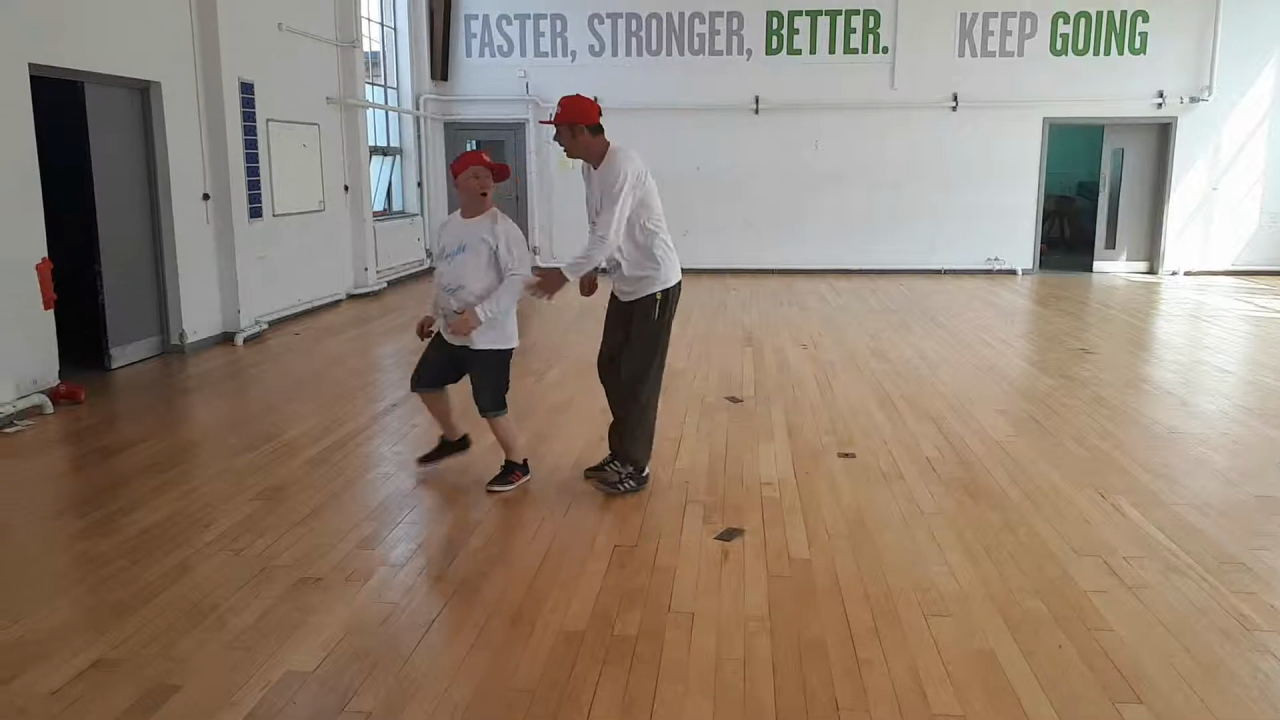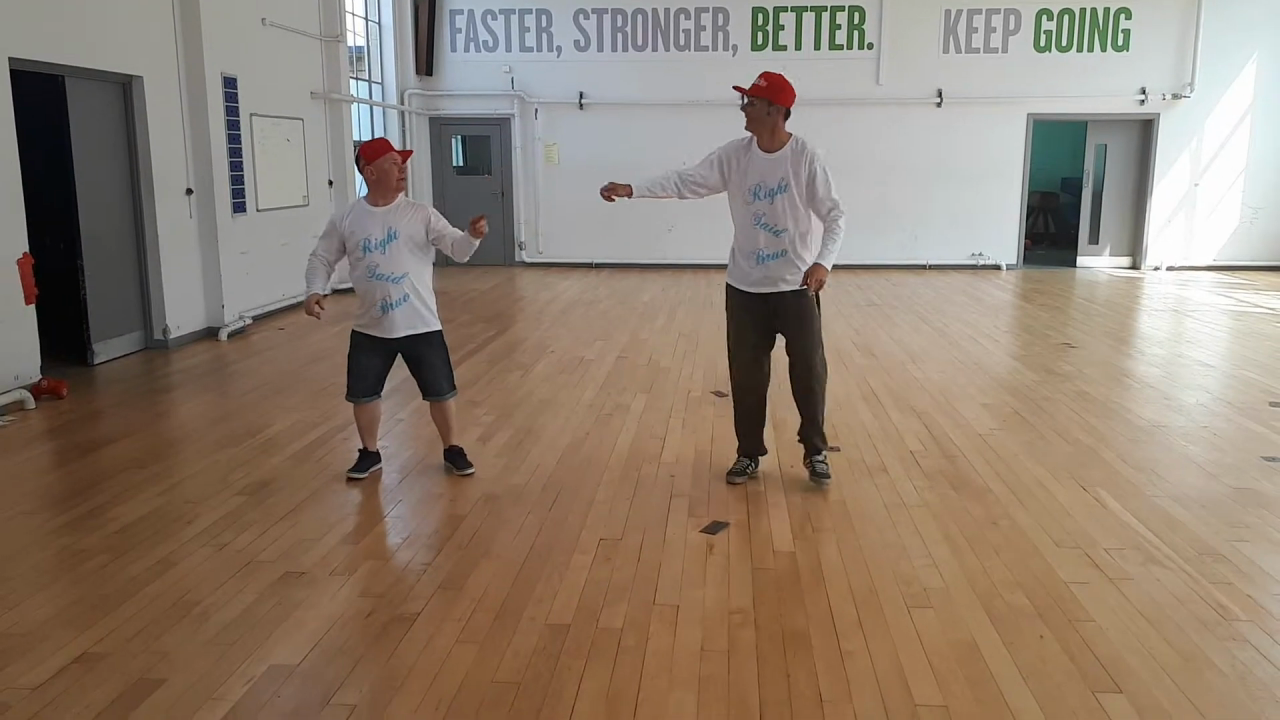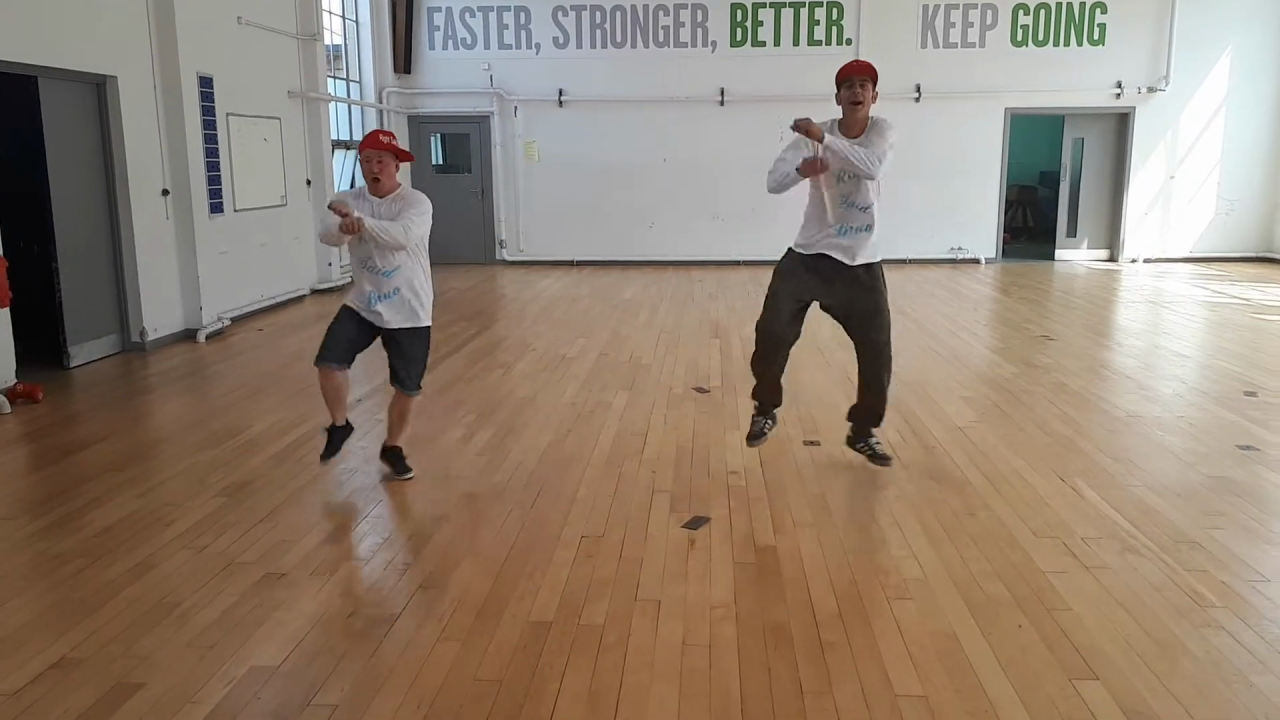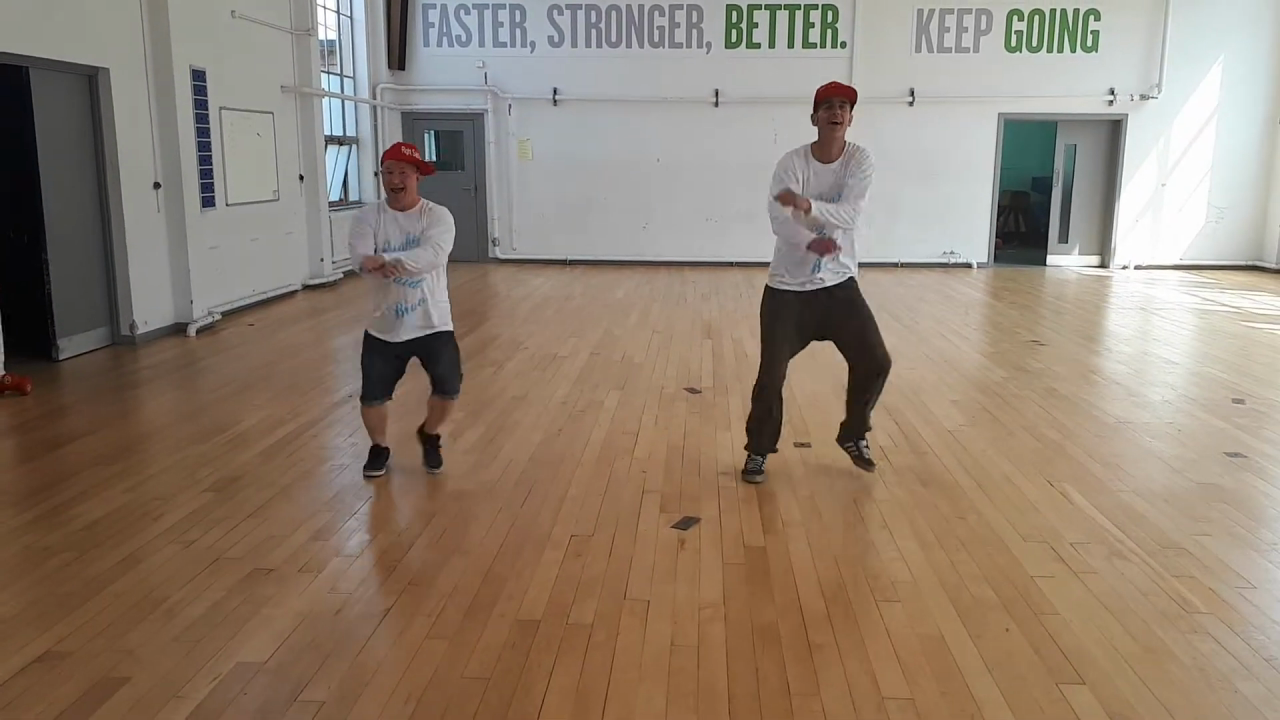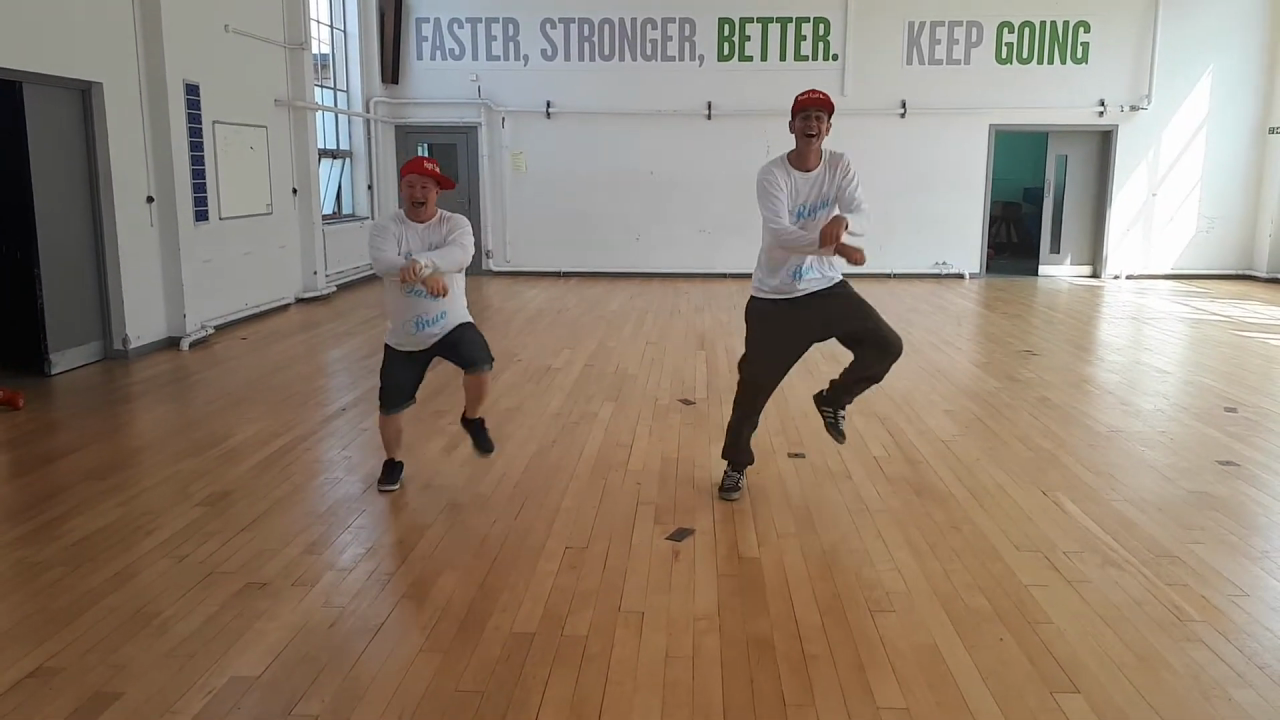
dt=1s
person 1, frame 1
left shoulder: (621, 168)
right shoulder: (590, 168)
left elbow: (608, 233)
left wrist: (565, 274)
right wrist: (591, 270)
left hip: (653, 286)
right hip: (625, 288)
left knee: (638, 377)
right knee: (611, 369)
left ankle: (635, 466)
right ankle: (623, 454)
person 1, frame 2
left shoulder: (806, 157)
right shoulder: (733, 154)
left elbow: (834, 215)
right elbow: (685, 182)
left wrist: (823, 261)
right wrist: (631, 190)
left hip: (795, 285)
right hip: (744, 285)
left knee: (809, 369)
right knee: (747, 375)
left ankle: (815, 451)
right ankle: (749, 452)
person 1, frame 3
left shoulder: (883, 130)
right shoulder: (809, 136)
left elbow: (871, 168)
right elbow: (774, 181)
left wrist: (824, 138)
right wrist: (805, 168)
left hip: (861, 262)
right hip: (809, 255)
left knee: (877, 349)
right knee: (773, 330)
left ankle: (864, 431)
right ankle: (766, 405)
person 1, frame 4
left shoulder: (859, 158)
right shoulder: (790, 163)
left elbow: (850, 215)
right elbow: (779, 221)
left wrist: (807, 206)
right wrist: (811, 242)
left hip: (839, 282)
right hip: (788, 286)
left knee: (876, 361)
right knee: (771, 374)
left ankle: (854, 435)
right ankle: (759, 449)
person 1, frame 5
left shoulder: (840, 165)
right shoulder: (771, 174)
left elbow: (861, 214)
right elbow: (779, 233)
left wrist: (842, 223)
right wrist: (833, 247)
left hip: (829, 288)
right hip: (774, 296)
left knee: (886, 346)
right knee: (754, 383)
left ankle: (833, 400)
right ankle: (736, 464)
person 2, frame 1
left shoulder: (502, 228)
right shoulder: (447, 227)
left elbow: (518, 279)
left wrist: (477, 314)
right wrist: (435, 315)
left hip: (489, 336)
right hip: (451, 332)
left knee: (491, 405)
right knee: (425, 383)
left ankle: (517, 464)
right ankle: (453, 438)
person 2, frame 2
left shoulder: (421, 214)
right shoulder: (345, 220)
left elbow: (458, 250)
right elbow: (321, 259)
left wrist: (473, 235)
right wrist: (315, 291)
left hip: (421, 324)
right hip: (370, 328)
left knee: (440, 392)
right knee: (362, 395)
left ankle: (452, 449)
right ankle: (370, 453)
person 2, frame 3
left shoulder: (417, 203)
right shoulder: (349, 201)
left elbow: (402, 236)
right elbow: (329, 235)
left wrist: (357, 218)
right wrist: (345, 225)
left hip: (409, 310)
right hip: (363, 304)
left knee: (406, 388)
right knee: (329, 365)
left ankle: (393, 448)
right ankle: (339, 426)
person 2, frame 4
left shoulder: (438, 216)
right shoulder: (368, 218)
left elbow: (434, 254)
right elbow: (360, 259)
left wrist: (388, 260)
right wrist: (377, 264)
left hip: (432, 323)
right hip: (385, 326)
left knee: (448, 390)
right knee: (373, 398)
left ankle: (430, 434)
right ankle: (380, 448)
person 2, frame 5
left shoulder: (456, 224)
right shoulder: (385, 227)
left elbow: (460, 255)
right elbow: (383, 264)
left wrist: (419, 262)
right wrist: (425, 273)
left hip: (453, 325)
right hip: (404, 336)
left knee: (481, 366)
right knee: (391, 406)
left ankle: (473, 418)
right ankle: (393, 462)
